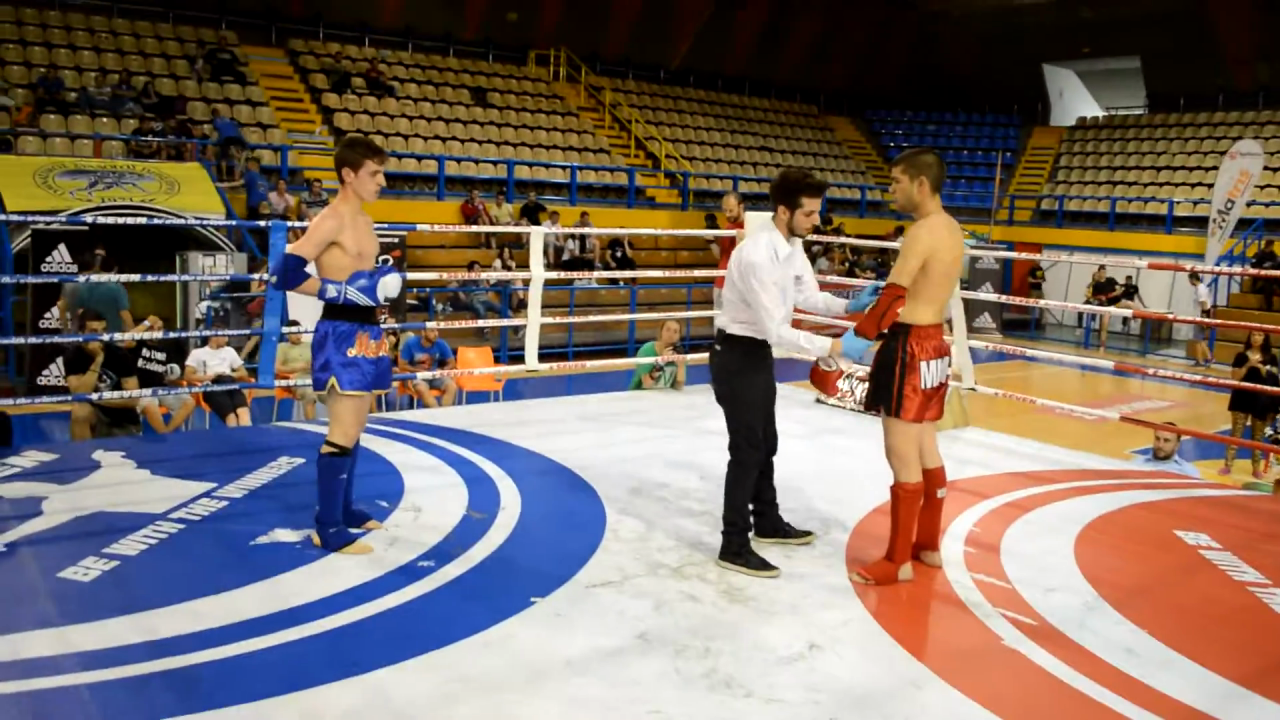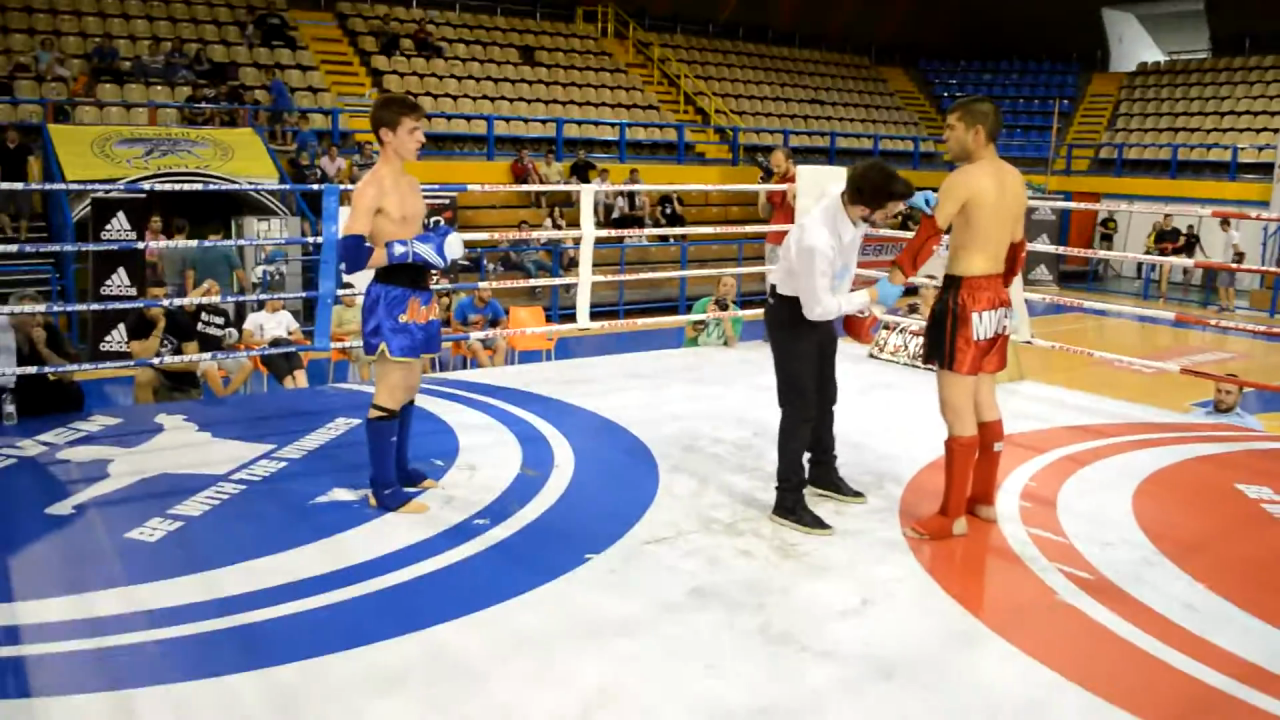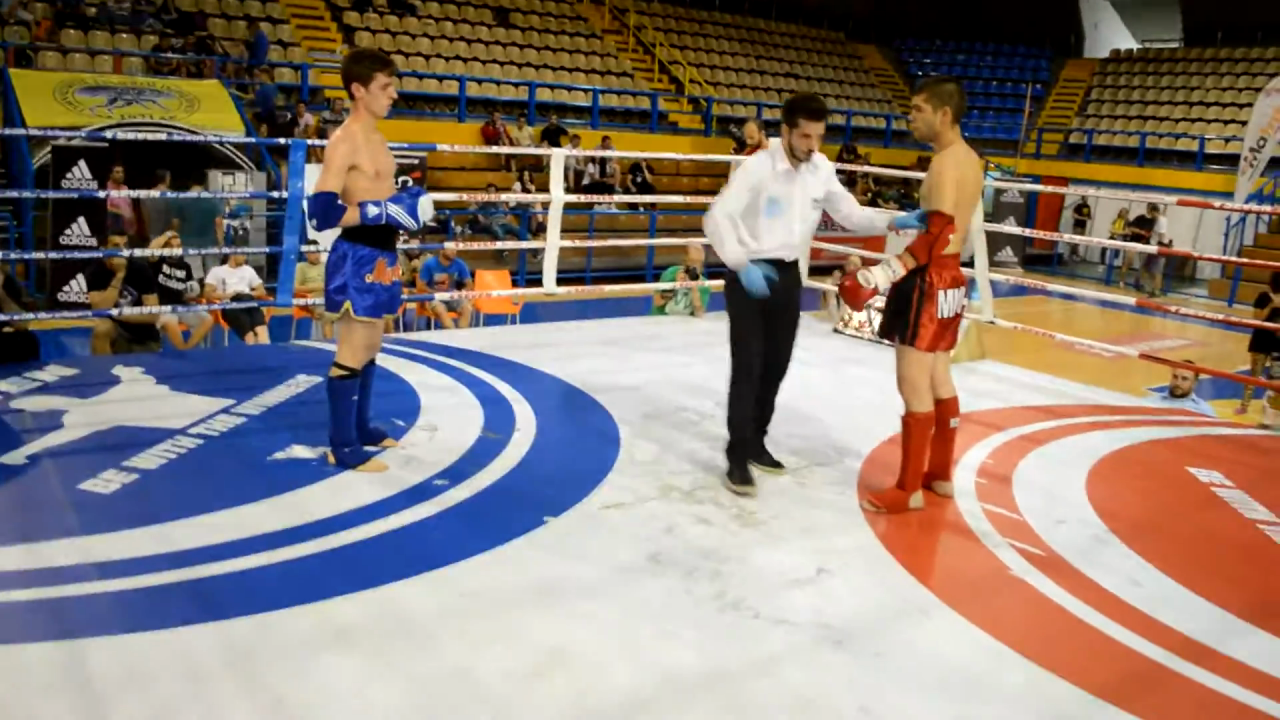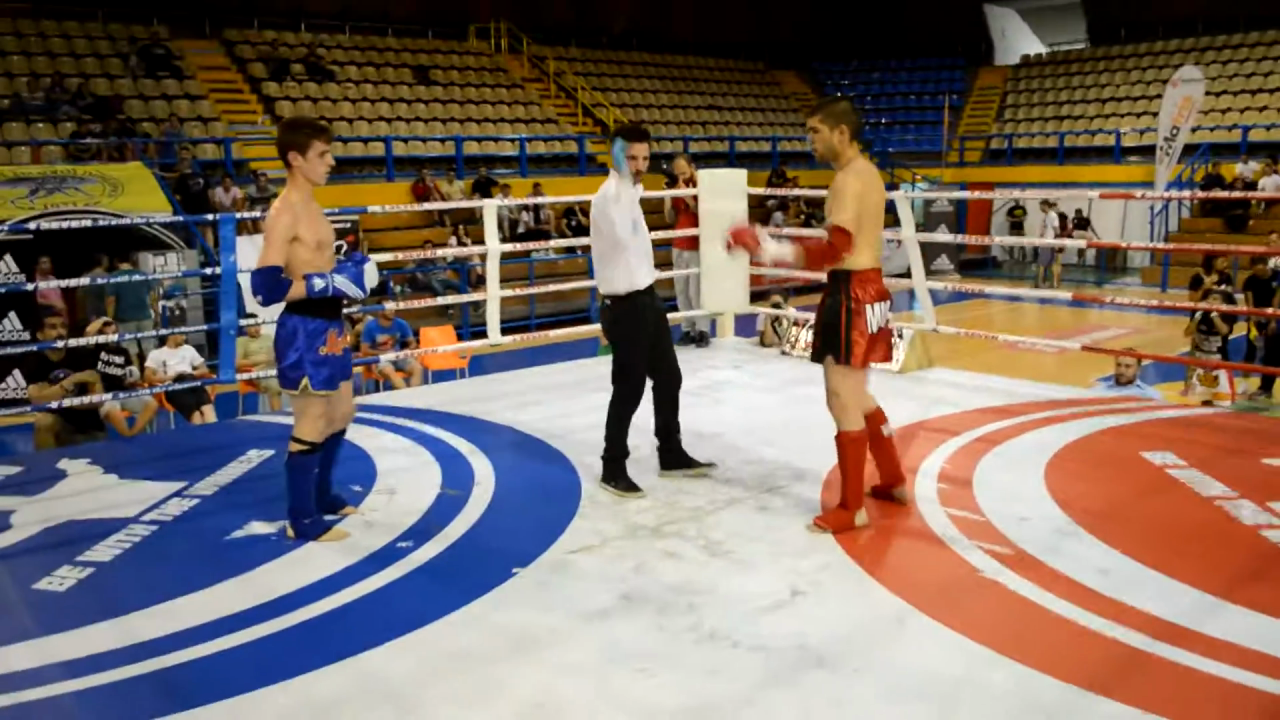
dt=0.7s
person 1, frame 1
left shoulder: (922, 232)
right shoulder: (953, 230)
left elbow: (893, 298)
left wrist: (849, 345)
left hip: (910, 348)
right hip: (933, 346)
left knee: (902, 456)
right knee: (925, 450)
left ankle: (898, 561)
right ankle: (929, 544)
person 1, frame 2
left shoulder: (965, 178)
right shoulder: (1014, 180)
left elbow: (927, 236)
left wrist: (890, 284)
left hip: (965, 298)
right hip: (995, 296)
left knee: (957, 409)
right knee: (984, 403)
left ankle: (953, 515)
right ankle: (984, 498)
person 1, frame 3
left shoulder: (947, 161)
right shoulder: (967, 159)
left elbow: (939, 233)
left wrist: (888, 270)
left hip: (928, 281)
right hip: (947, 278)
left knee: (913, 386)
right knee: (938, 378)
left ankle: (908, 489)
right ankle: (939, 473)
person 1, frame 4
left shoulder: (851, 176)
right shoulder: (865, 172)
left elbow: (836, 246)
left wrist: (771, 249)
left hip: (852, 294)
right hip: (866, 291)
left knee: (843, 403)
right knee: (856, 394)
left ankle: (852, 506)
right ankle: (894, 480)
person 2, frame 1
left shoulder: (366, 222)
right shoulder: (330, 221)
right elbow: (285, 274)
left wrist: (386, 281)
right wrist: (341, 292)
left hip: (368, 332)
right hip: (342, 334)
left knee: (354, 428)
right knee: (342, 433)
left ankle: (344, 508)
right ankle: (328, 528)
person 2, frame 2
left shoulder: (411, 183)
right shoulder: (371, 187)
right elbow: (351, 256)
left wrist: (437, 245)
right wrist: (410, 250)
left hip: (417, 296)
right hip: (392, 299)
left knee: (408, 390)
right knee: (389, 395)
left ankle: (400, 468)
right ankle: (383, 488)
person 2, frame 3
left shoulder: (376, 139)
right shoulder: (345, 143)
right elbow: (322, 214)
left wrist: (405, 204)
right wrist: (384, 211)
left hip: (381, 255)
right hip: (358, 256)
left knee: (369, 348)
right knee: (352, 352)
left ankle: (360, 427)
right ankle: (343, 446)
person 2, frame 4
left shoulder: (311, 207)
right shoulder: (284, 213)
right elbow: (265, 288)
left wrist: (347, 270)
right wrist: (329, 283)
left hip: (328, 326)
right hip: (306, 329)
left knee: (339, 417)
right knee: (311, 427)
left ankle: (321, 495)
right ankle: (302, 519)
person 3, frame 1
left shoulder: (792, 245)
right shoulder: (755, 255)
left elbow: (806, 296)
right elbow: (778, 332)
left wrist: (850, 303)
right wrist: (835, 348)
left hip: (760, 353)
right hip: (737, 356)
left knee: (765, 443)
right knee: (747, 449)
left ankle: (767, 521)
right ankle: (734, 545)
person 3, frame 2
left shoulder: (850, 201)
right shoulder: (816, 239)
right elbow: (817, 308)
left wrist: (910, 204)
right wrist: (872, 296)
left hip: (821, 307)
right hip: (793, 313)
left knee: (824, 396)
right knee: (800, 405)
left ankle: (823, 471)
right ankle: (788, 502)
person 3, frame 3
left shoulder: (821, 172)
right shoulder: (755, 168)
left elbow: (851, 213)
right elbow: (716, 220)
left wrist: (894, 224)
right wrist: (740, 265)
left hip: (787, 275)
right hip: (751, 275)
left knee: (776, 367)
right knee: (748, 368)
left ankle: (753, 442)
right ankle: (737, 458)
person 3, frame 4
left shoulder: (628, 193)
right shoulder: (610, 196)
right elbow: (619, 233)
right wrist: (620, 173)
left hip: (646, 298)
right hip: (626, 305)
left knee: (668, 379)
right knee: (629, 390)
left ankle: (672, 454)
right ankle: (613, 469)
